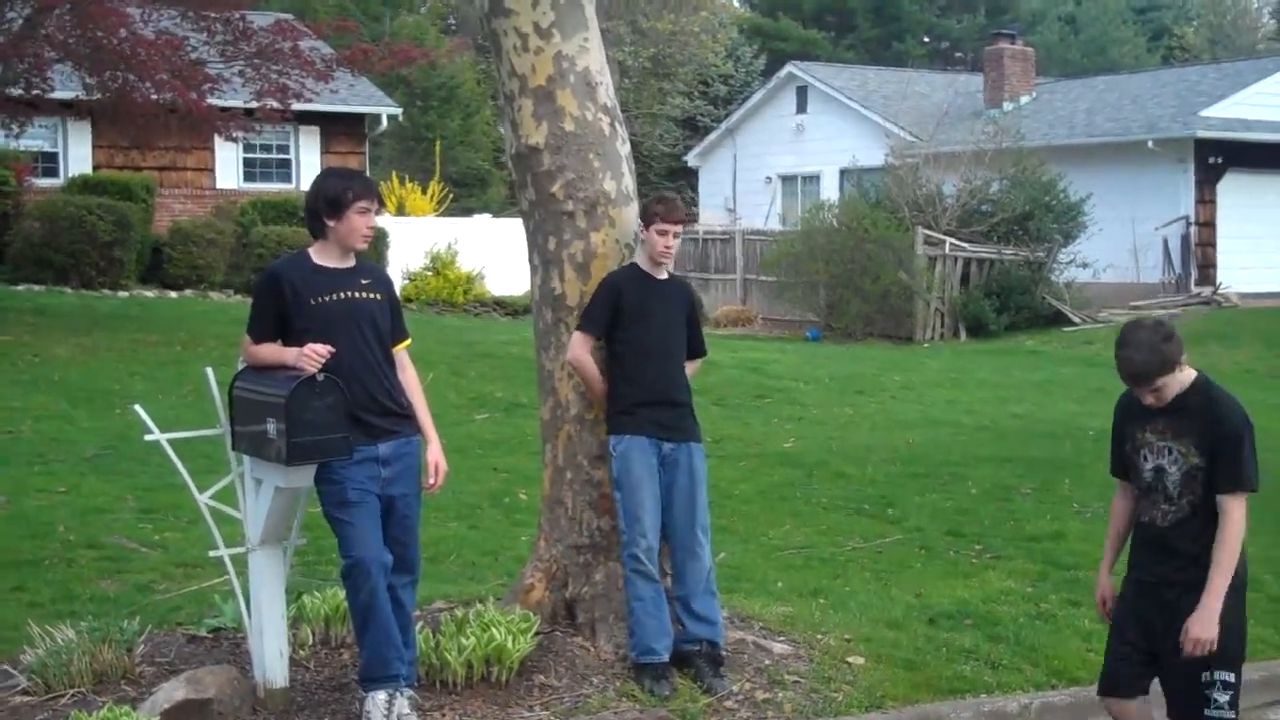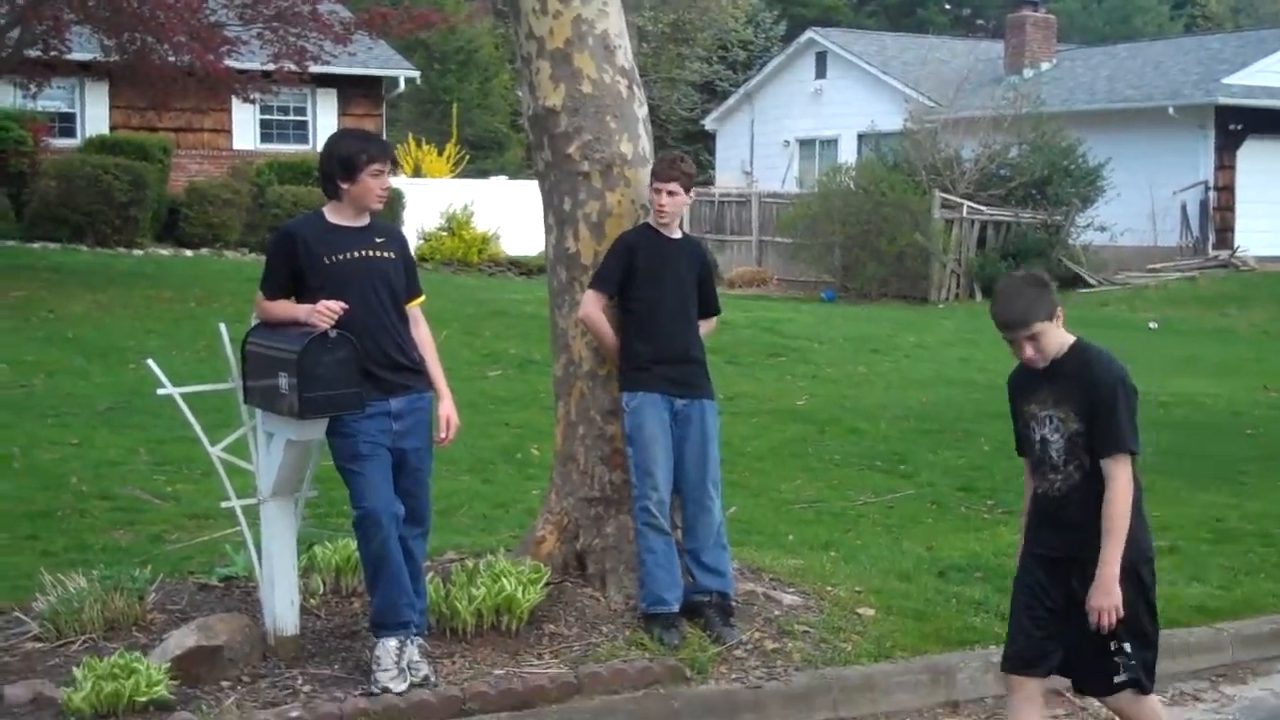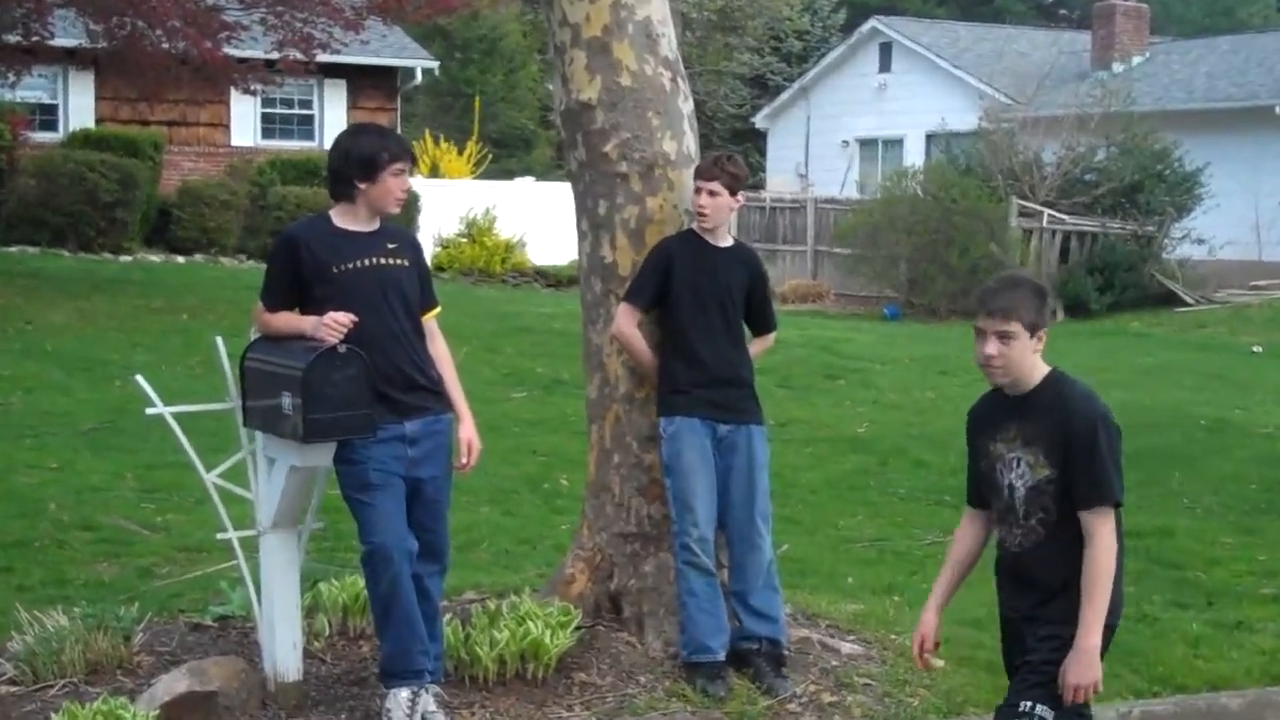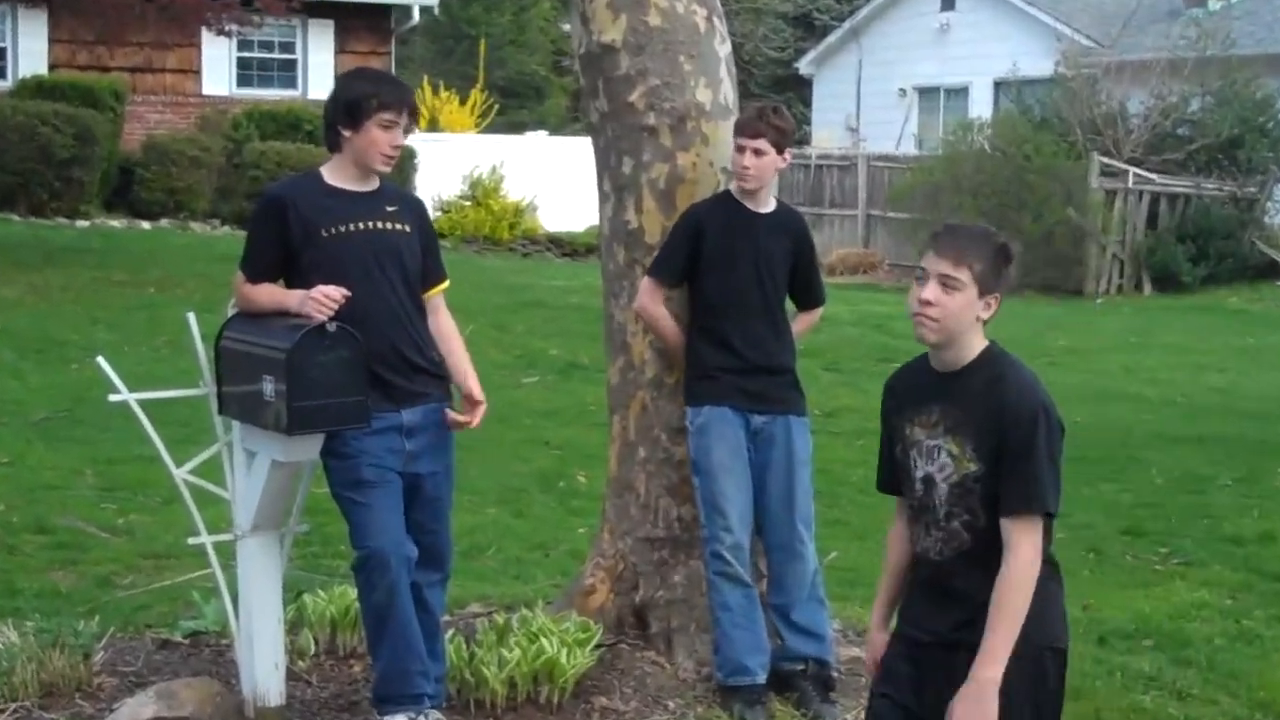
dt=0.4s
person 1, frame 1
left shoulder: (377, 280)
right shoulder: (284, 278)
right elbow: (253, 350)
left wrist: (431, 439)
right wrist: (294, 354)
left hip: (399, 445)
right hip: (342, 452)
left knee: (401, 568)
right knee: (366, 563)
person 1, frame 2
left shoulder: (392, 239)
right shoulder: (298, 237)
right elbow: (265, 306)
left wrist: (443, 393)
right wrist: (306, 311)
left hip: (412, 400)
right hip: (355, 406)
left knee: (413, 521)
right knee: (378, 516)
left ankle: (408, 632)
right ankle: (396, 633)
person 1, frame 3
left shoulder: (405, 244)
right shoulder: (302, 242)
right elbow: (267, 318)
left wrist: (463, 414)
right wrist: (312, 323)
left hip: (429, 423)
right hip: (365, 430)
left knee: (429, 554)
right knee: (389, 551)
person 1, frame 4
left shoulder: (408, 210)
right shoulder: (289, 202)
right elbow: (247, 291)
left wrist: (466, 378)
right wrist: (297, 298)
left hip: (429, 412)
right hip: (357, 419)
left knee: (430, 559)
right knee: (384, 557)
person 2, frame 1
left shoulder: (683, 293)
right shoulder: (618, 286)
right elbow: (576, 352)
left wrist: (668, 393)
right wrist: (614, 400)
left hip: (682, 432)
right hip: (633, 434)
left knee: (693, 544)
right knee: (642, 547)
left ankle: (700, 644)
right ankle: (650, 655)
person 2, frame 2
left shoulder: (696, 252)
right shoulder: (631, 245)
right elbow: (589, 311)
left wrist: (682, 349)
right wrist: (627, 357)
left hip: (695, 388)
right hip: (645, 390)
left knee: (704, 497)
right knee: (654, 500)
person 2, frame 3
left shoulder: (747, 261)
right shoulder: (671, 252)
left elbow: (765, 334)
right elbow: (624, 325)
left wrist: (730, 368)
right wrist: (665, 375)
left hip: (742, 413)
right hip: (685, 414)
left knee: (752, 533)
right knee: (696, 536)
left ankle: (761, 642)
right ankle: (704, 652)
person 2, frame 4
left shoulder: (792, 227)
right shoulder: (703, 219)
left elbow: (811, 309)
right elbow: (647, 301)
left wrist: (770, 351)
right wrist: (696, 357)
left hip: (782, 402)
right hip: (715, 403)
left knee: (793, 539)
right knee: (729, 542)
left ankle: (806, 663)
person 3, frame 1
left shoulder: (1224, 416)
right shoulder: (1129, 408)
left elbow: (1232, 515)
left wrist: (1209, 607)
right wrist: (1106, 566)
left hip: (1205, 583)
right hip: (1145, 577)
person 3, frame 2
left shoulder: (1104, 377)
right shoulder: (1021, 382)
left elbow: (1120, 480)
left wrist: (1107, 576)
right wrist: (1026, 546)
left hip: (1107, 559)
right hip: (1045, 554)
right knee: (1022, 679)
person 3, frame 3
left shoulder: (1081, 415)
right shoulder: (985, 415)
left elbow: (1101, 534)
right elbow: (978, 517)
left wrist: (1087, 645)
right wrist: (934, 605)
left hip: (1068, 613)
right hip: (1020, 608)
person 3, frame 4
left shoulder: (1019, 402)
right shoulder: (904, 388)
left elbow: (1024, 550)
right wrist: (880, 620)
left hip: (1007, 641)
right hip: (923, 629)
